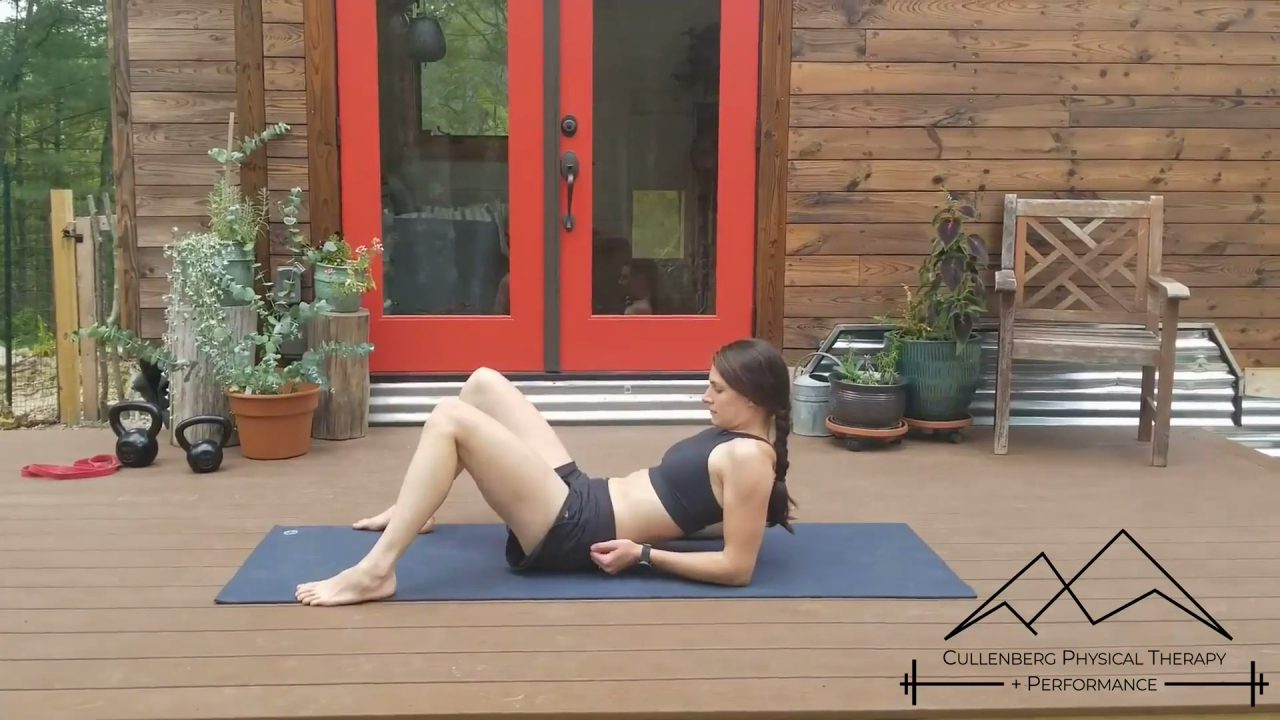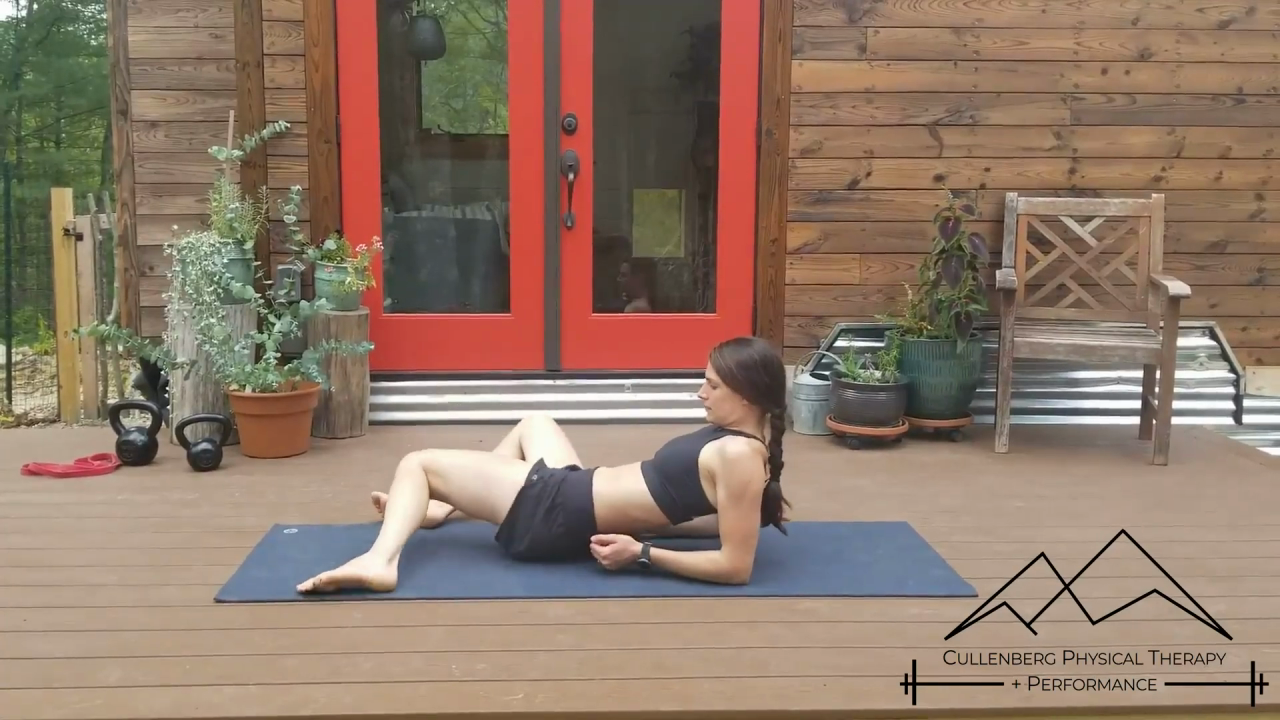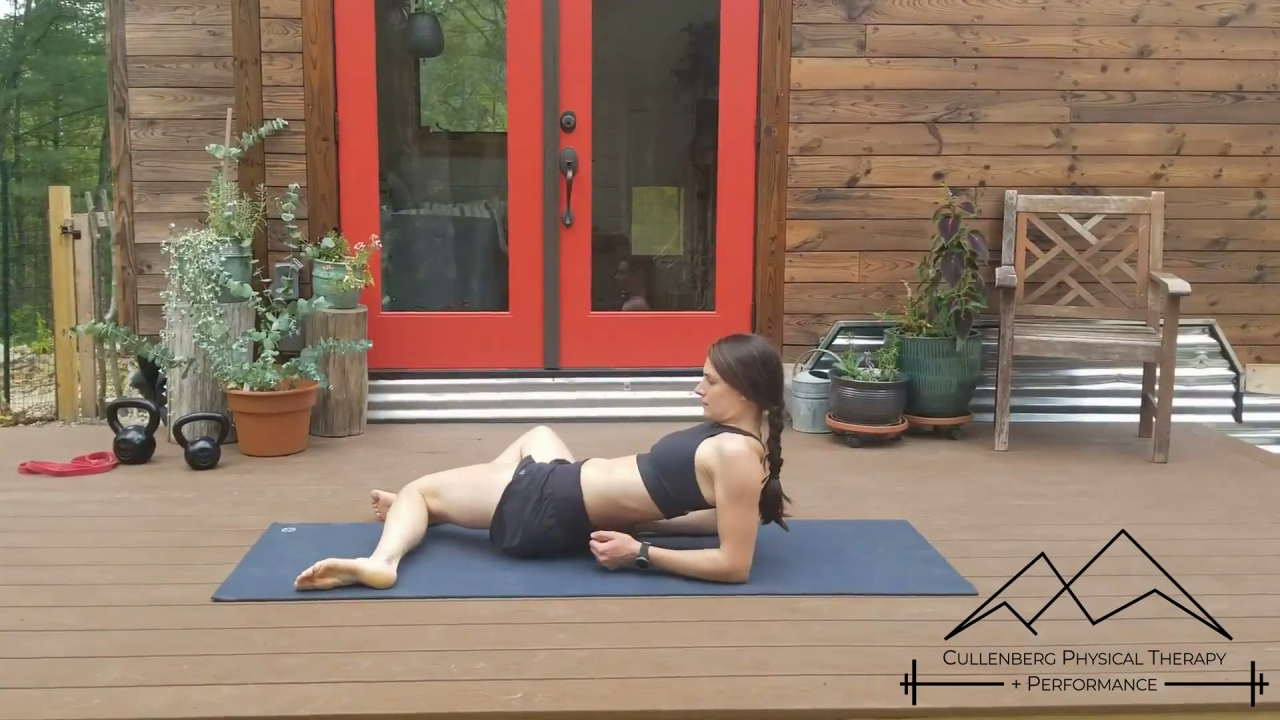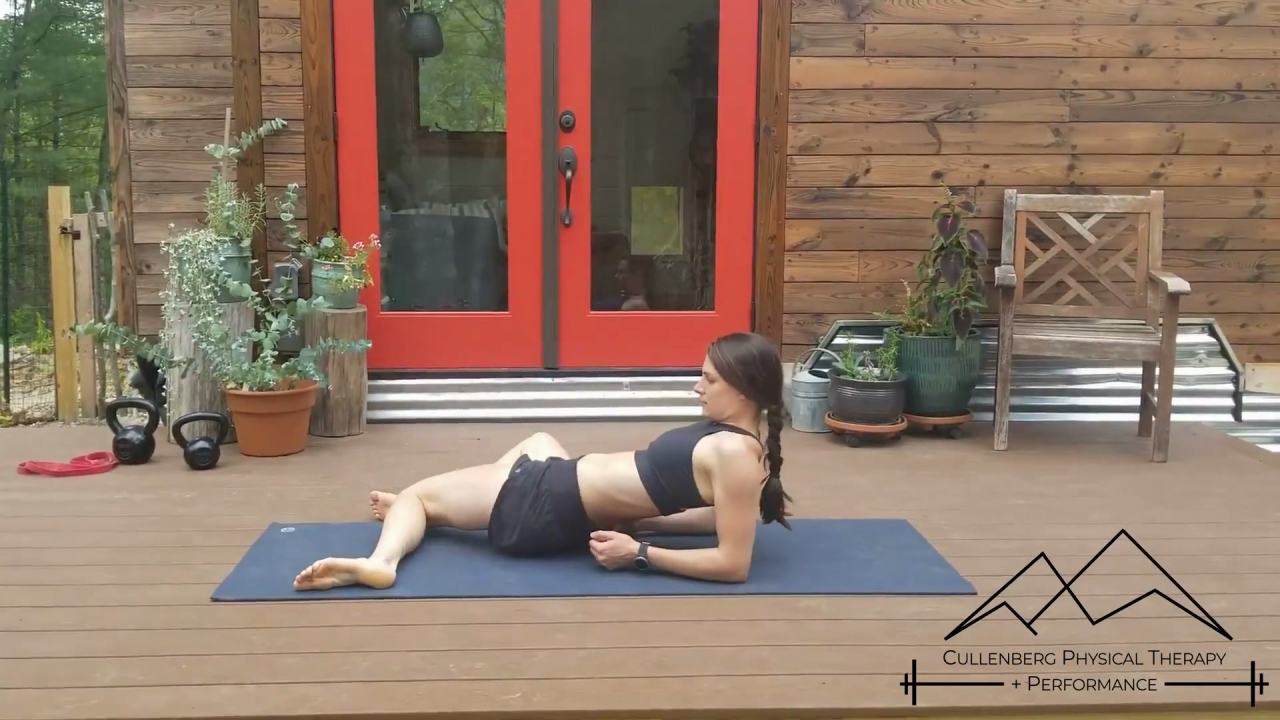
dt=0.7s
person 1, frame 1
left shoulder: (749, 458)
right shoulder: (731, 437)
left elbow: (737, 568)
right elbow: (703, 512)
left wrist: (644, 554)
left hip: (573, 531)
right hip: (579, 497)
left knee: (449, 419)
right knee: (483, 383)
left ankle: (375, 572)
right ankle: (415, 508)
person 1, frame 2
left shoulder: (739, 457)
right shoulder: (735, 439)
left elbow: (736, 567)
right elbow: (720, 518)
left wrist: (642, 553)
right wrist: (642, 522)
left hip: (554, 513)
right hip: (575, 491)
left knee: (417, 462)
right knee: (533, 424)
right ankle: (442, 504)
person 1, frame 3
left shoulder: (736, 455)
right shoulder: (731, 439)
left elbow: (734, 565)
right elbow: (721, 517)
left wrist: (641, 553)
right wrist: (640, 518)
left knee: (418, 489)
right knee: (538, 435)
right ankle: (437, 510)
person 1, frame 4
left shoulder: (733, 453)
right shoulder: (728, 437)
left elbow: (732, 564)
right elbow: (718, 517)
left wrist: (640, 553)
right wrist: (633, 518)
left knee: (417, 493)
right knee: (537, 441)
